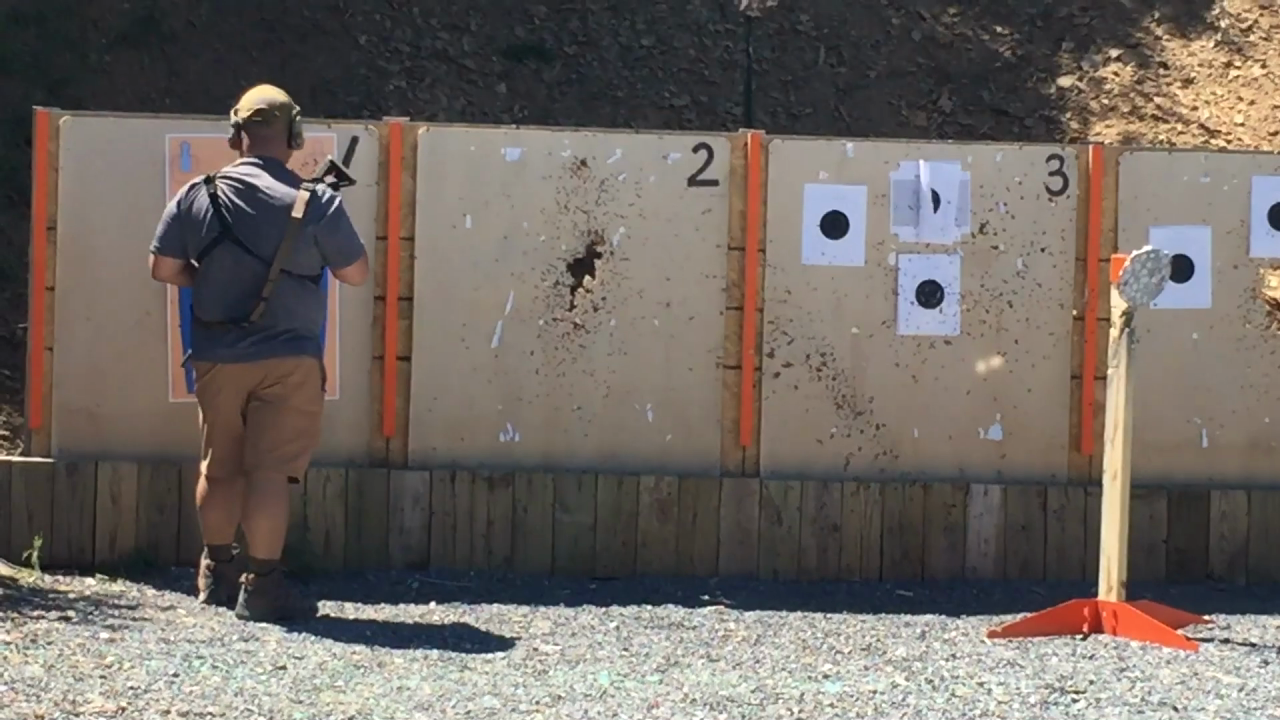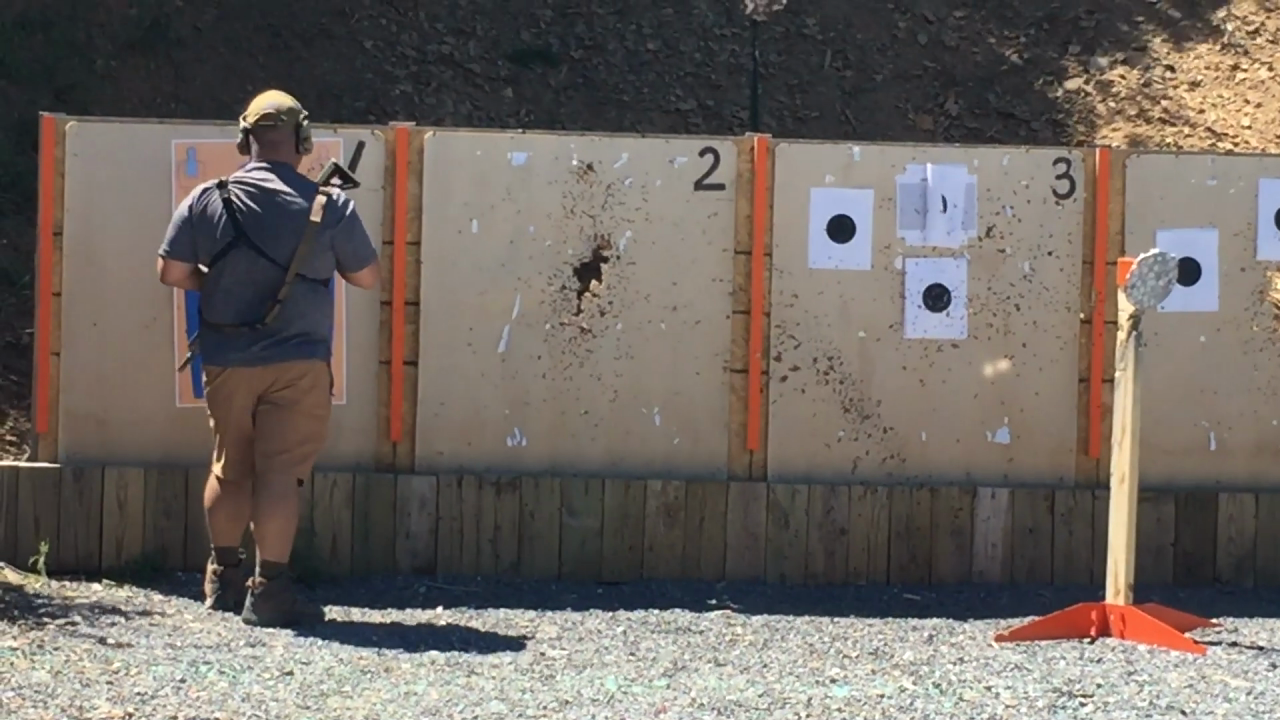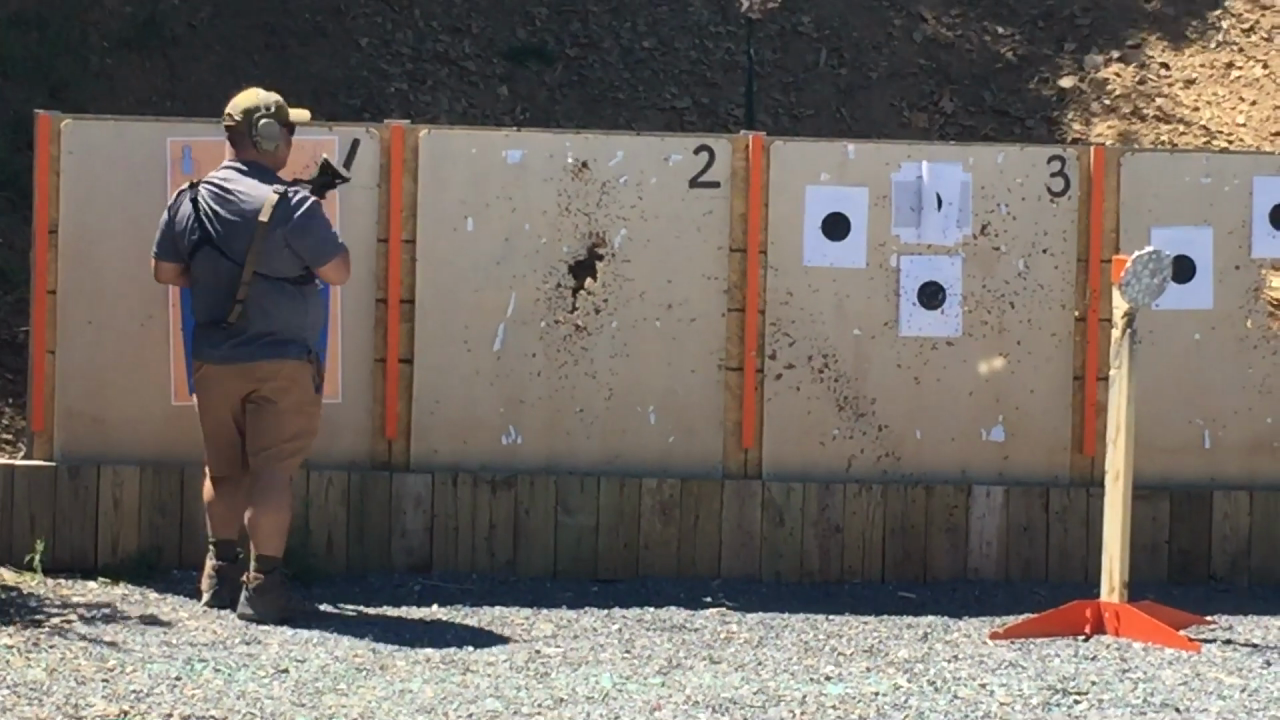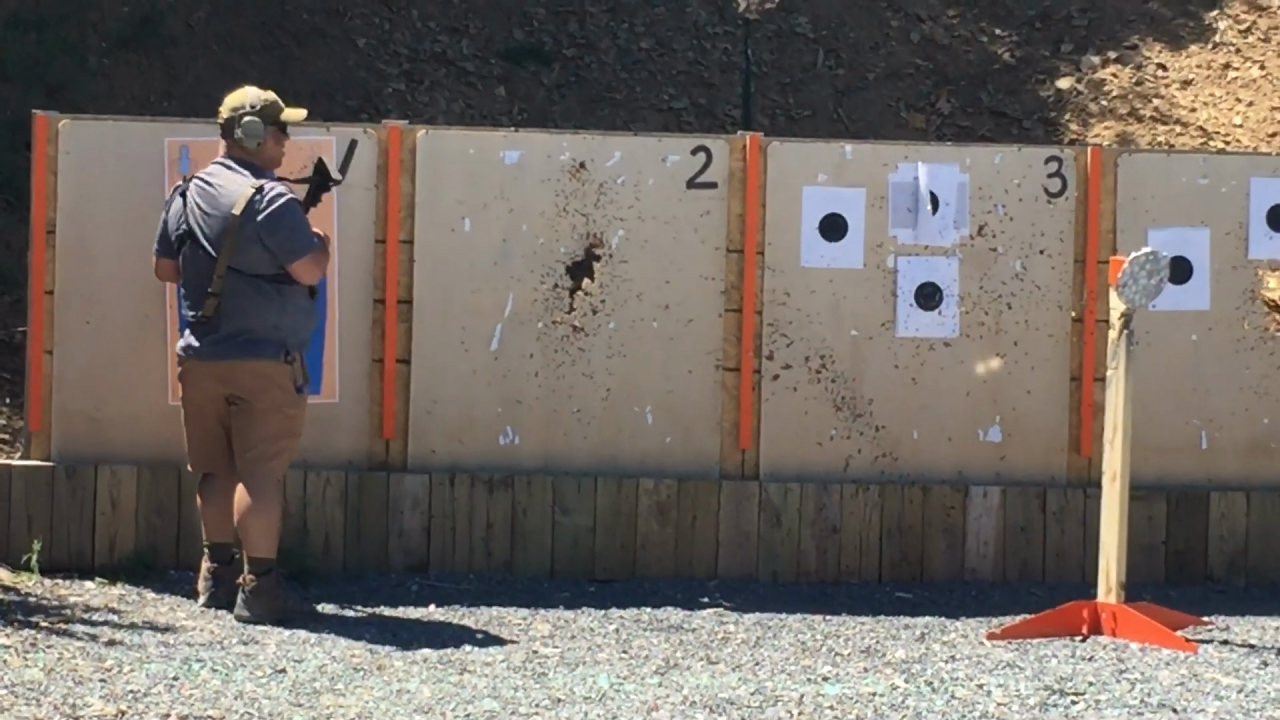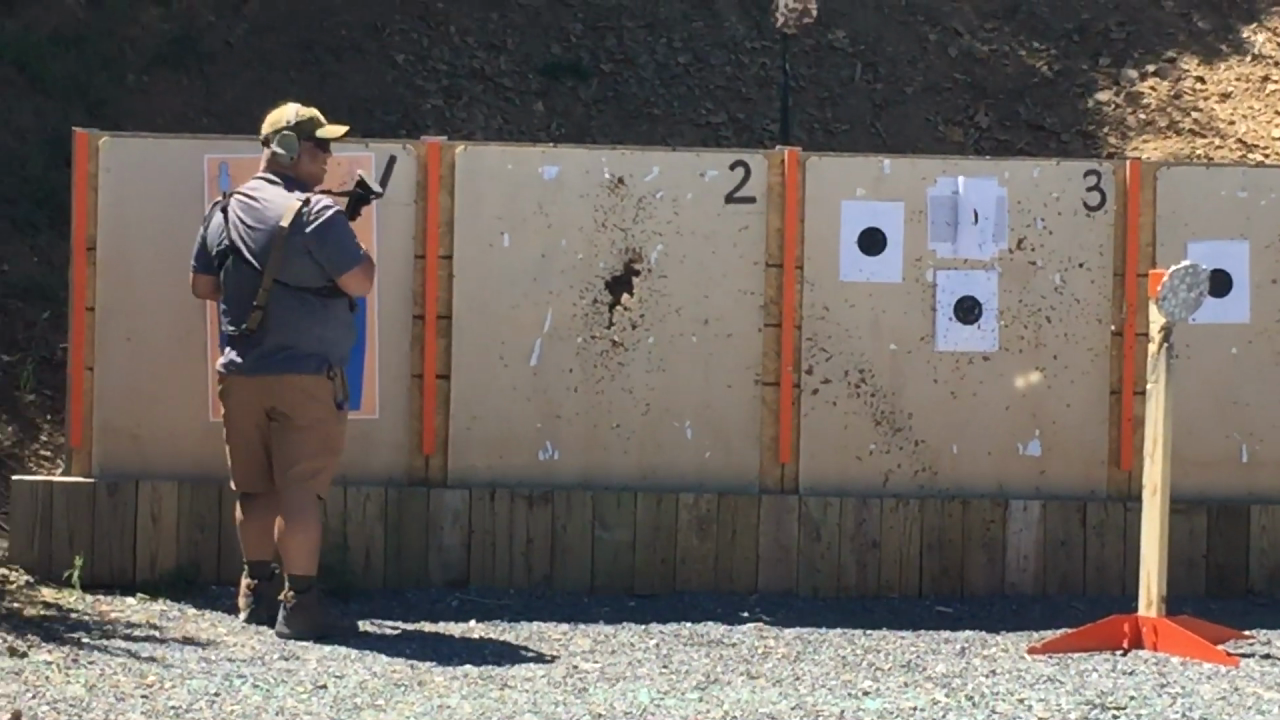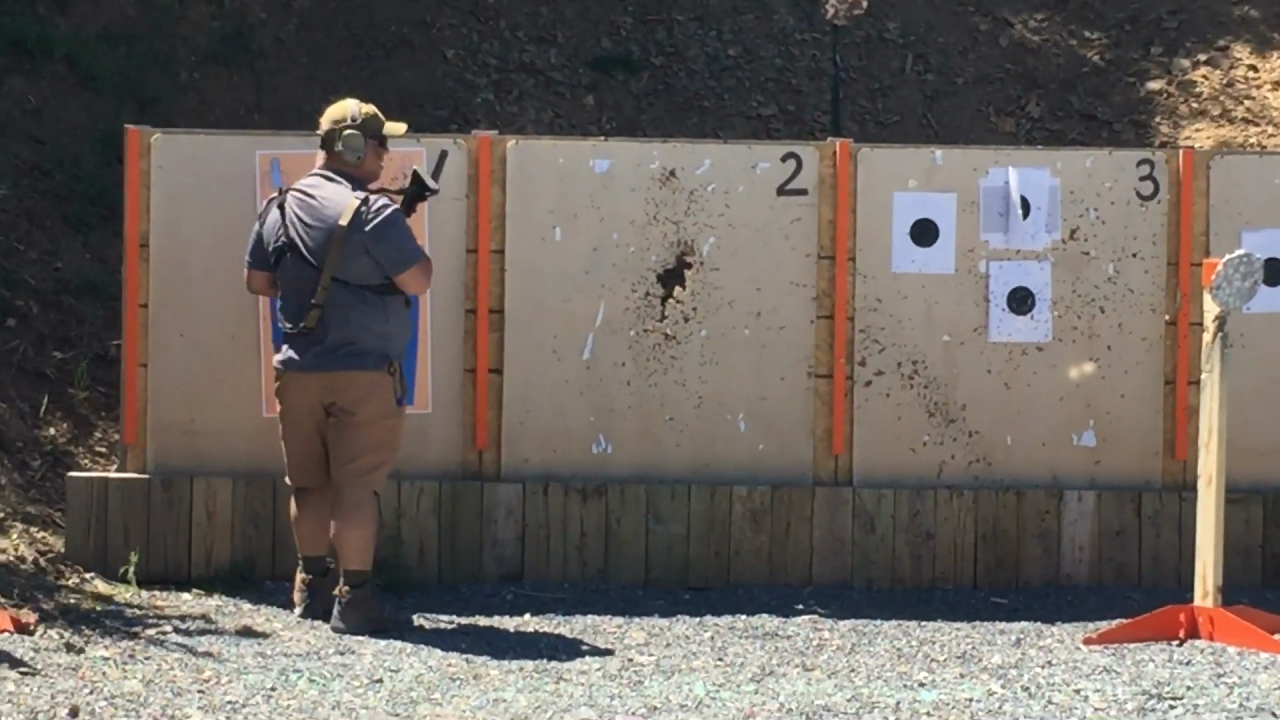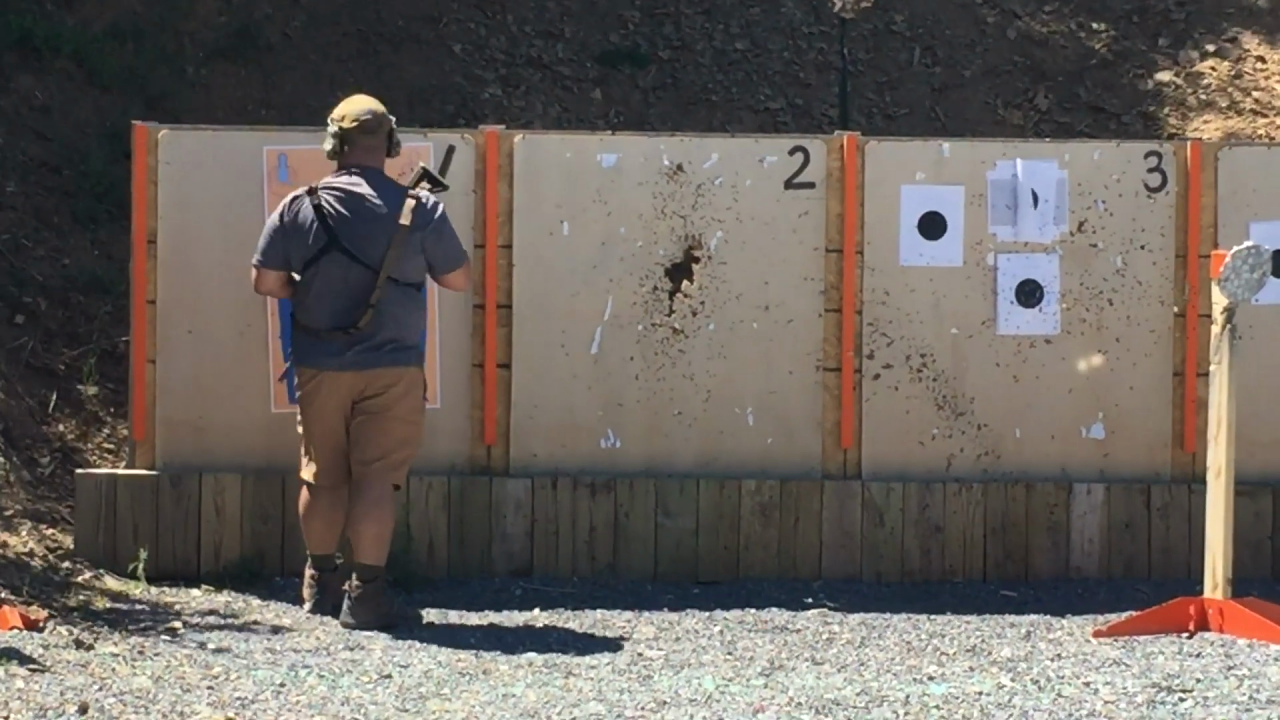
dt=0.5s
person 1, frame 1
left shoulder: (196, 195)
right shoulder: (316, 202)
left elbow: (163, 269)
right elbow: (356, 274)
left hip: (216, 358)
right hip: (287, 359)
left knee: (220, 468)
right knee: (269, 472)
left ankle: (217, 575)
right ankle: (262, 587)
person 1, frame 2
left shoulder: (206, 199)
right shoulder: (330, 206)
left elbow: (171, 273)
right elbow: (367, 276)
left hip: (227, 361)
right hip: (297, 362)
left knee: (228, 470)
right knee: (278, 475)
left ankle: (223, 579)
right ankle: (269, 592)
person 1, frame 3
left shoulder: (189, 199)
right shoulder: (291, 203)
left elbow: (166, 272)
right elbow: (337, 273)
right wrist: (329, 239)
left hip: (214, 358)
right hip: (281, 361)
left knee: (226, 469)
right knee: (271, 470)
left ankle: (221, 575)
right ankle: (263, 587)
person 1, frame 4
left shoulder: (185, 194)
right shoulder: (270, 198)
left elbow: (166, 268)
right elbow: (311, 271)
right wrist: (319, 239)
left hip: (202, 357)
right hip: (264, 360)
left knee: (217, 469)
right knee: (260, 472)
left ankle: (217, 577)
right ankle: (259, 589)
person 1, frame 5
left shoulder: (224, 211)
right shoulder: (316, 213)
left elbow: (202, 286)
right elbow: (360, 283)
right wrist: (360, 253)
left hip: (241, 373)
right hip: (305, 375)
left knee: (255, 487)
right knee: (300, 489)
left ankle: (257, 593)
right ankle: (299, 605)
person 1, frame 6
left shoulder: (279, 206)
right shoulder: (373, 211)
left elbow: (258, 282)
right elbow: (417, 282)
right wrist: (413, 248)
left hip: (299, 368)
right hip: (364, 371)
left knee: (310, 483)
right knee: (357, 485)
left ankle: (312, 588)
right ankle: (354, 600)
person 1, frame 7
left shoulder: (298, 205)
right shoulder: (421, 209)
left elbow: (265, 282)
right elbow: (459, 280)
left hip: (319, 367)
right hip: (392, 369)
left knee: (321, 477)
right knee: (375, 479)
left ankle: (320, 585)
right ankle: (365, 594)
